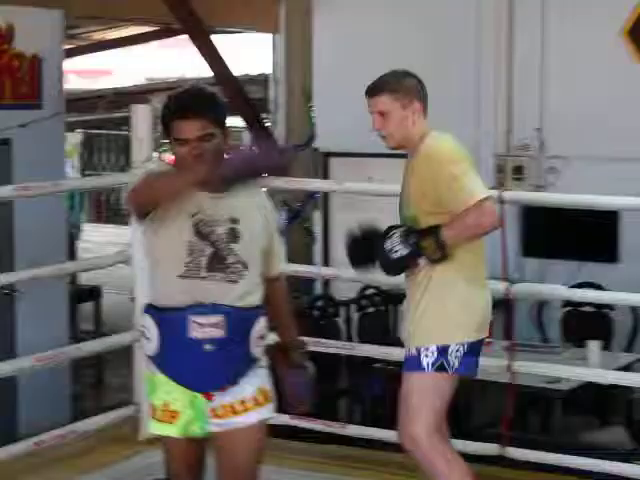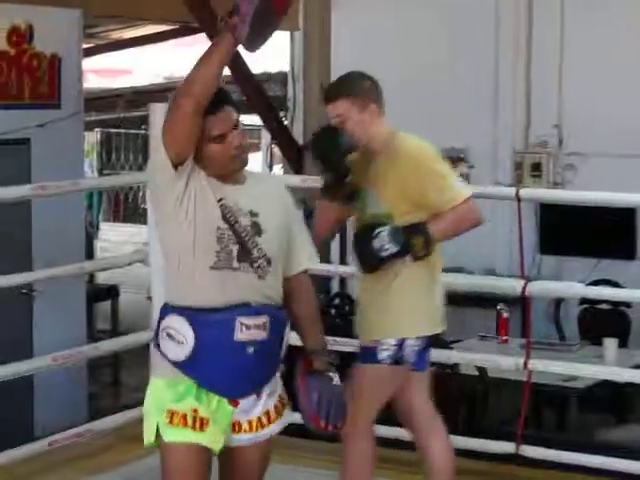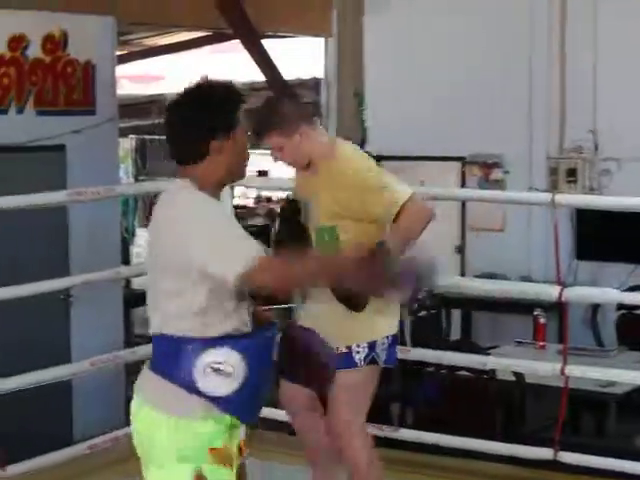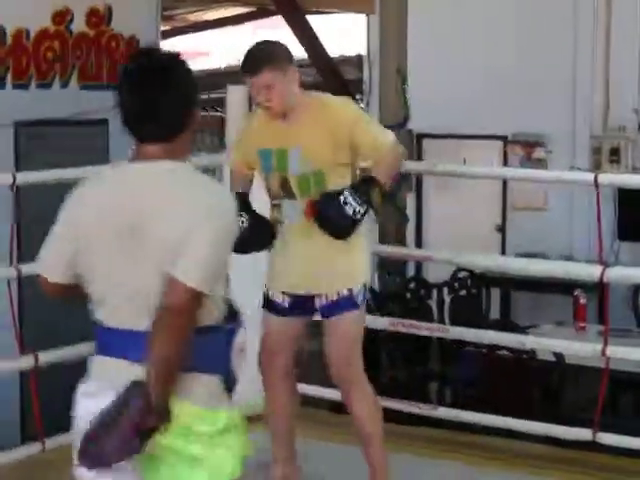
dt=0.4s
person 1, frame 1
left shoulder: (257, 200)
right shoulder: (159, 194)
left elbow: (272, 279)
right elbow: (141, 197)
left wrist: (291, 344)
right wrist: (201, 169)
left hip: (241, 365)
right hip: (175, 364)
person 1, frame 2
left shoulder: (276, 195)
right shoulder: (172, 185)
left elbow: (296, 279)
right elbow: (188, 104)
left wrist: (316, 353)
right wrist: (229, 34)
left hip: (256, 376)
right hip: (186, 375)
person 1, frame 3
left shoulder: (180, 203)
right shoulder: (198, 215)
right elbow: (270, 273)
right wrist: (354, 268)
left hip: (179, 396)
right hip: (188, 410)
person 1, frame 4
left shoulder: (88, 194)
right shoulder: (210, 200)
left elbow: (52, 281)
right elbow: (179, 305)
right wrist: (152, 397)
left hip: (104, 390)
right hip: (182, 392)
person 2, frame 1
left shoulder: (439, 155)
right shoulder: (421, 160)
left elbow: (487, 216)
left wrist: (423, 244)
right wrist: (401, 243)
left hip: (446, 316)
right hip: (437, 311)
left knee: (416, 434)
right knee: (428, 424)
person 2, frame 2
left shoulder: (413, 156)
right shoulder: (354, 162)
left elbow: (469, 213)
right elbow: (321, 231)
left wrist: (408, 238)
right wrist: (333, 180)
left hip: (401, 313)
right hip: (380, 308)
left knee: (355, 417)
right knee: (418, 413)
person 2, frame 3
left shoulder: (349, 167)
right shoulder: (306, 167)
left elbow: (419, 211)
left hip: (364, 312)
right hip: (324, 306)
left knee: (343, 423)
right knee: (295, 397)
person 2, frame 4
left shoulder: (337, 112)
right shoulder: (255, 127)
left elbow: (392, 153)
right elbow: (239, 171)
left wrist: (365, 192)
right wrist: (241, 208)
left hip: (338, 264)
right hip: (286, 265)
left knee: (346, 373)
right knee: (274, 364)
